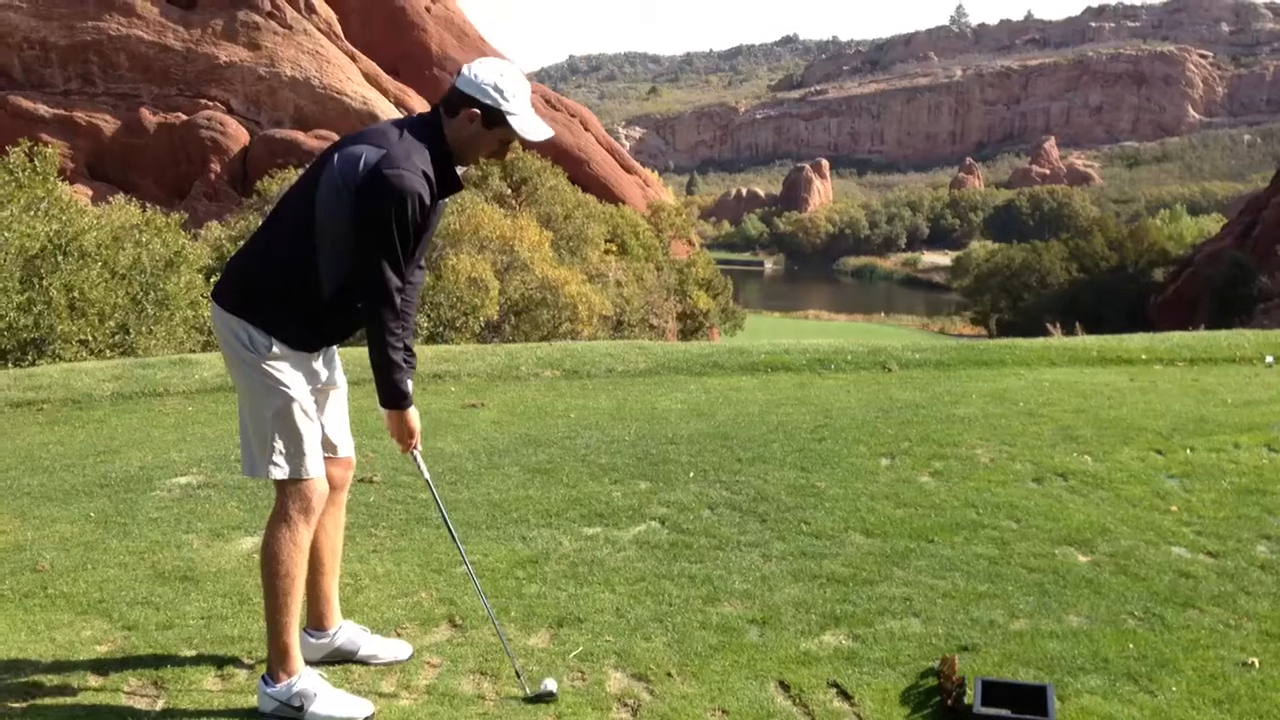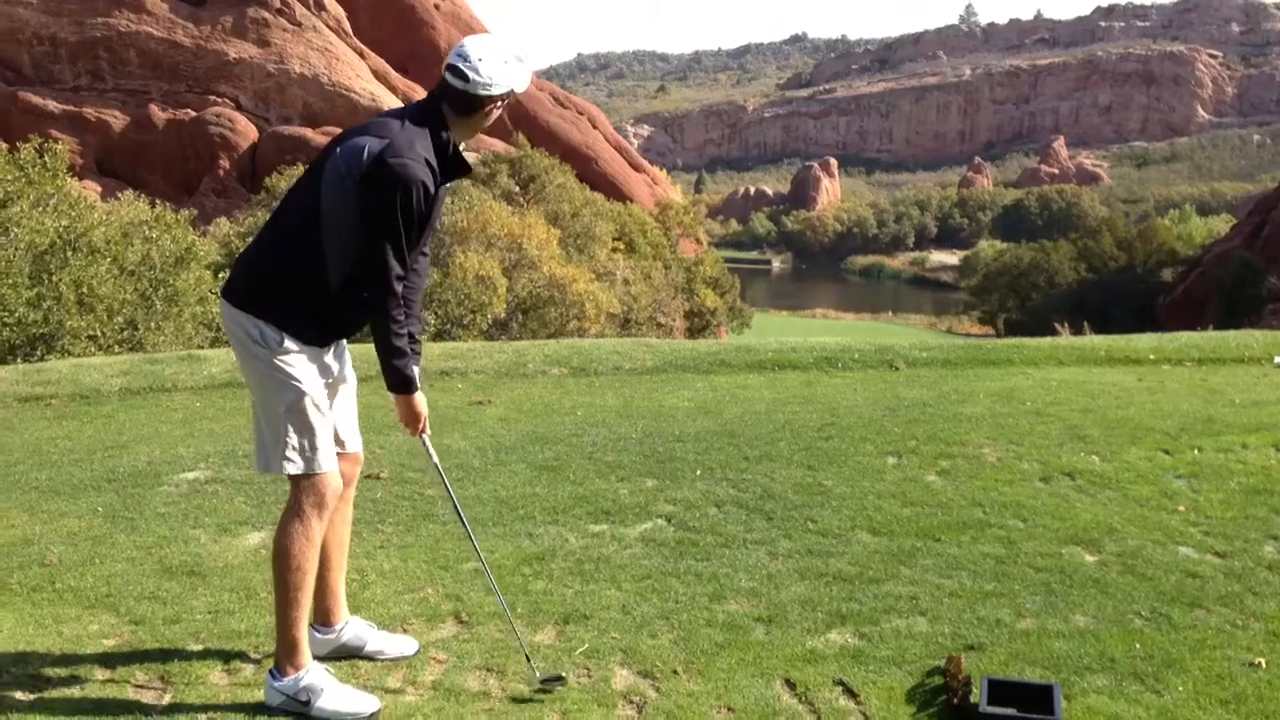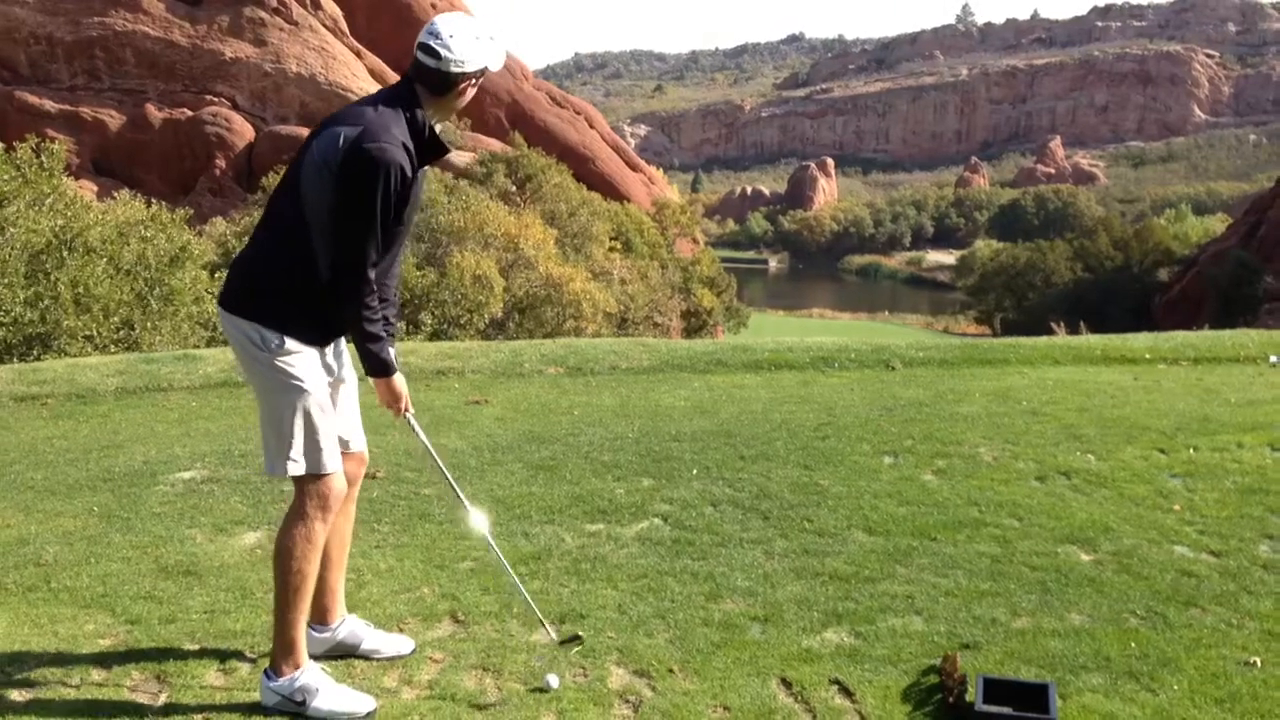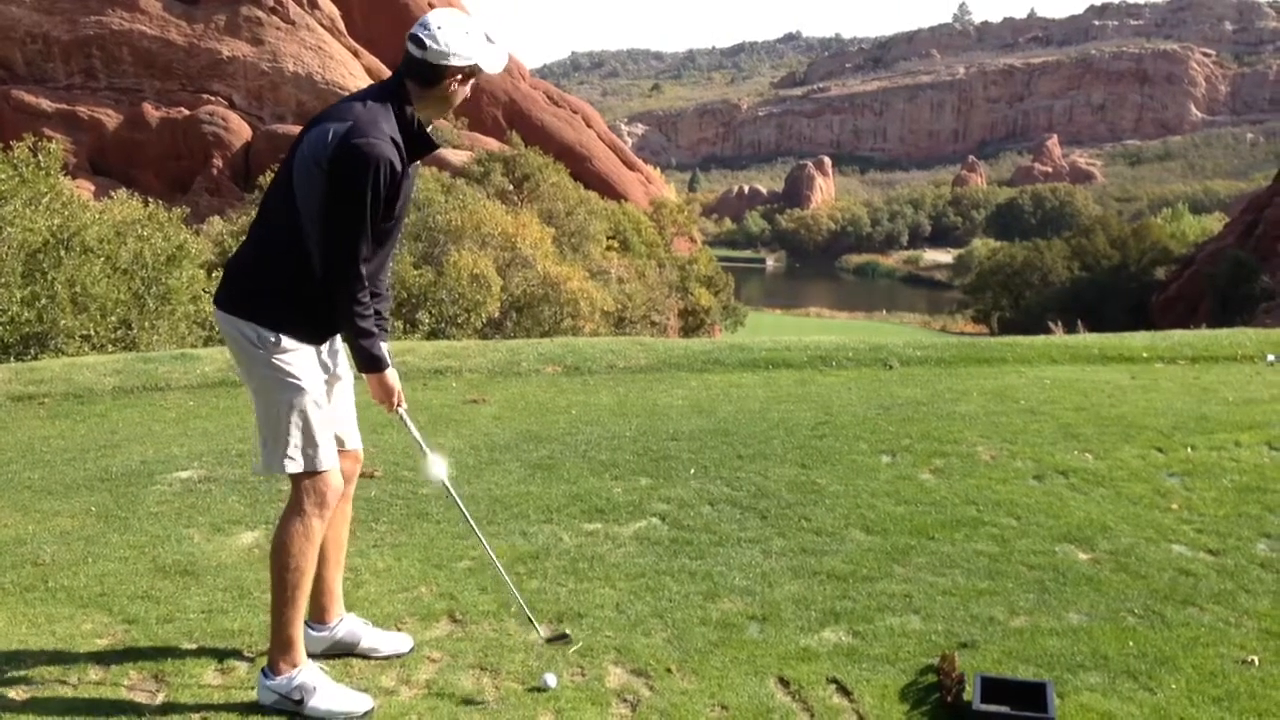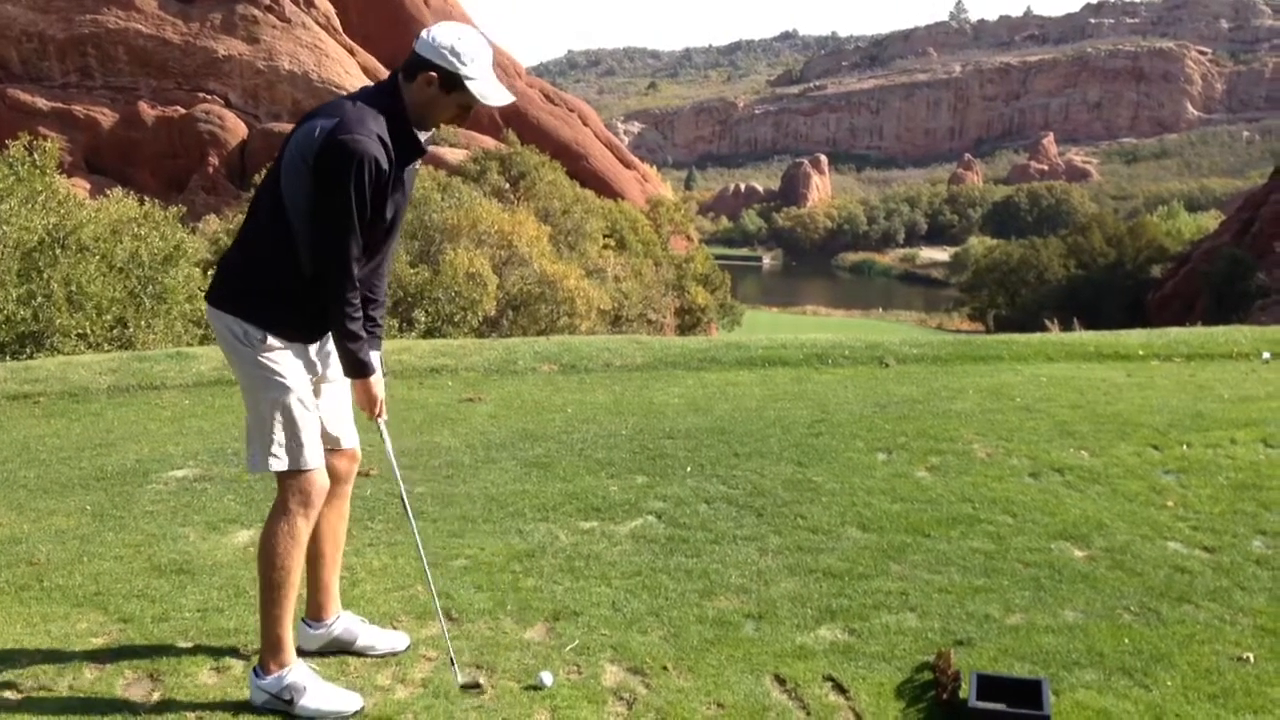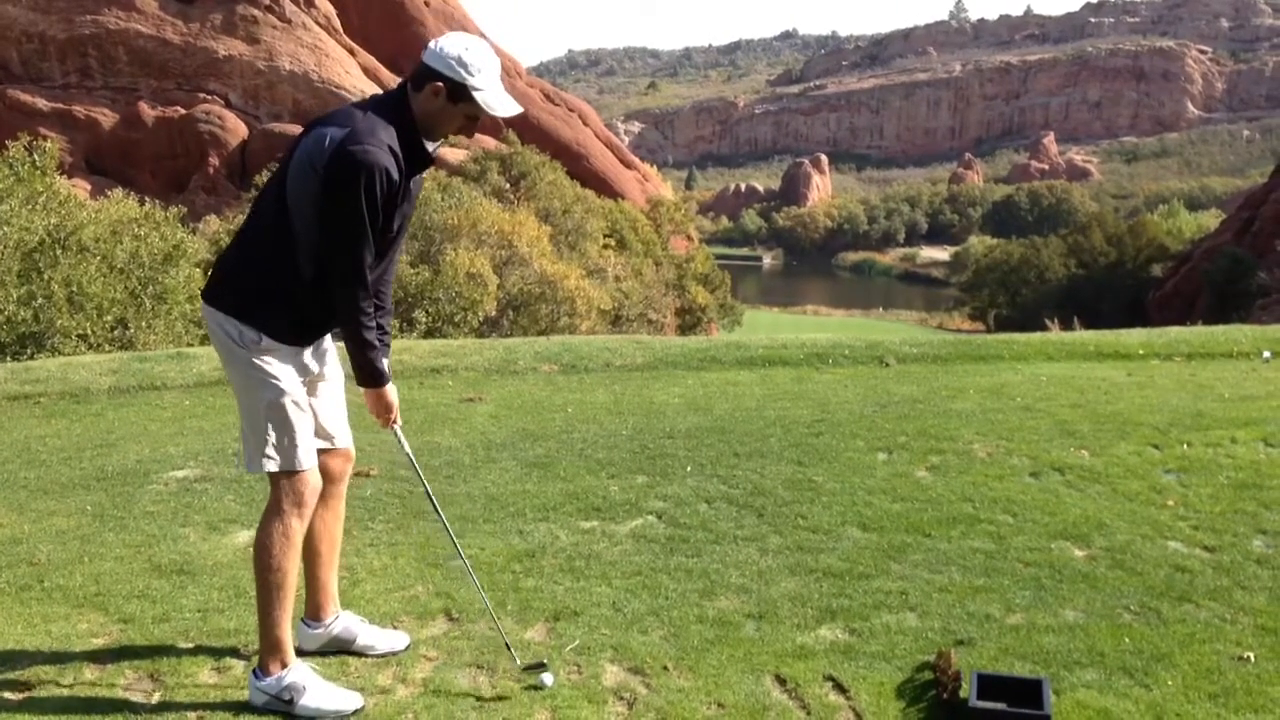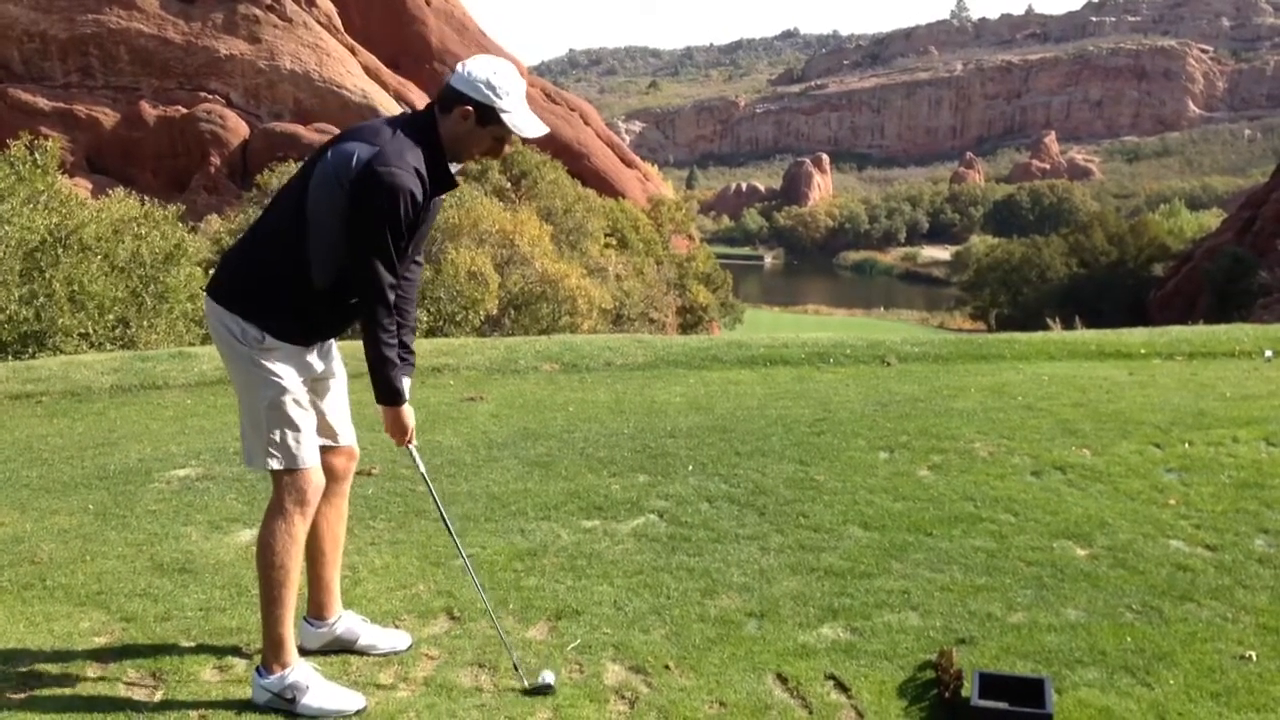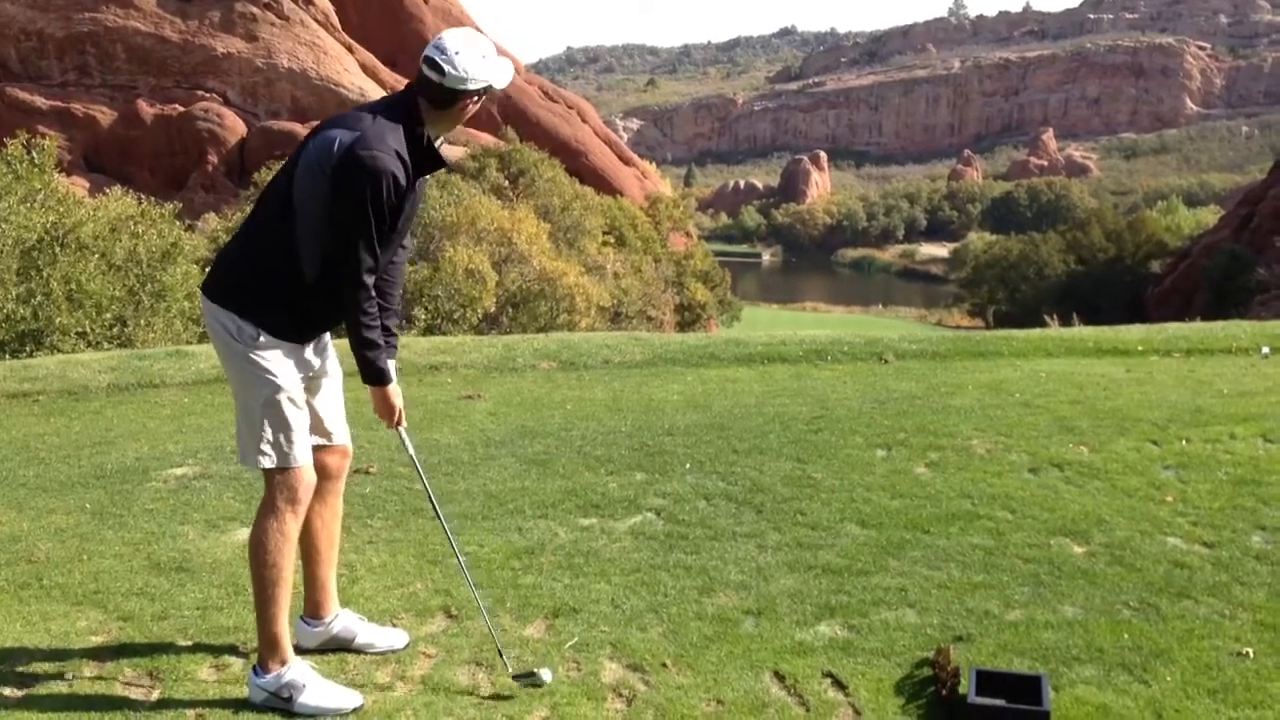
dt=0.5s
person 1, frame 1
left shoulder: (422, 160)
right shoulder: (399, 175)
left elbow: (401, 282)
right elbow: (381, 295)
left wrist: (403, 380)
right wrist: (397, 399)
left hip: (306, 324)
right hip: (266, 325)
left knee: (335, 472)
right knee: (303, 493)
left ankle: (324, 628)
person 1, frame 2
left shoulder: (420, 145)
right shoulder: (403, 164)
left elbow: (407, 269)
right elbow: (380, 282)
left wrist: (410, 366)
right wrist: (404, 385)
left hip: (314, 319)
right hip: (275, 320)
left knee: (344, 467)
right knee: (316, 487)
left ankle: (331, 624)
person 1, frame 3
left shoulder: (398, 132)
right shoulder: (379, 148)
left elbow: (374, 261)
right elbow: (353, 271)
left wrist: (382, 350)
right wrist: (383, 367)
left hip: (312, 320)
right hip: (275, 323)
left knee: (348, 467)
right knee: (321, 489)
left ankle: (328, 623)
person 1, frame 4
left shoulder: (390, 129)
right shoulder: (367, 144)
left elbow: (368, 257)
right elbow: (343, 268)
left wrist: (377, 347)
right wrist: (375, 362)
left hip: (312, 320)
right hip: (270, 320)
left knee: (344, 466)
right knee: (316, 487)
left ankle: (327, 621)
person 1, frame 5
left shoulder: (394, 137)
right shoulder: (355, 141)
left elbow: (369, 261)
right elbow: (335, 267)
left wrist: (369, 352)
right wrist: (360, 368)
left hip: (306, 319)
right hip: (262, 319)
left knee: (340, 465)
right knee: (305, 486)
left ankle: (324, 618)
person 1, frame 6
left shoulder: (400, 143)
right shoulder: (364, 152)
left elbow: (375, 267)
right elbow: (349, 276)
left wrist: (378, 361)
right wrist: (374, 376)
left hip: (303, 321)
right hip: (257, 322)
left knee: (334, 463)
right knee: (296, 487)
left ankle: (322, 619)
person 1, frame 7
left shoulder: (421, 161)
right shoulder: (390, 172)
left elbow: (401, 278)
right elbow: (374, 294)
left wrist: (402, 377)
right wrist: (392, 397)
left hip: (304, 319)
right hip: (259, 319)
left knee: (338, 461)
right knee: (300, 484)
left ankle: (324, 617)
person 1, frame 8
left shoulder: (405, 143)
right shoulder: (374, 156)
left elbow: (387, 260)
right elbow: (354, 276)
left wrist: (386, 358)
right wrist: (378, 378)
left hip: (301, 317)
right hip: (255, 316)
left knee: (333, 460)
right knee: (293, 483)
left ankle: (322, 617)
